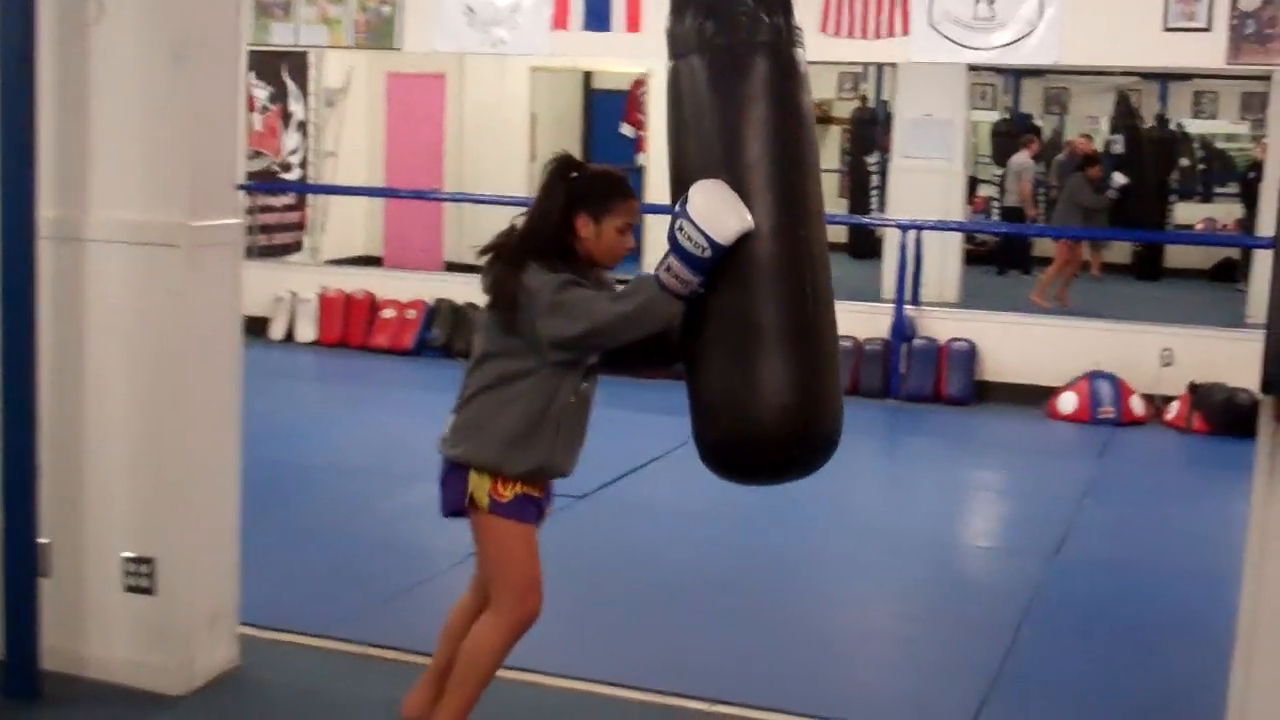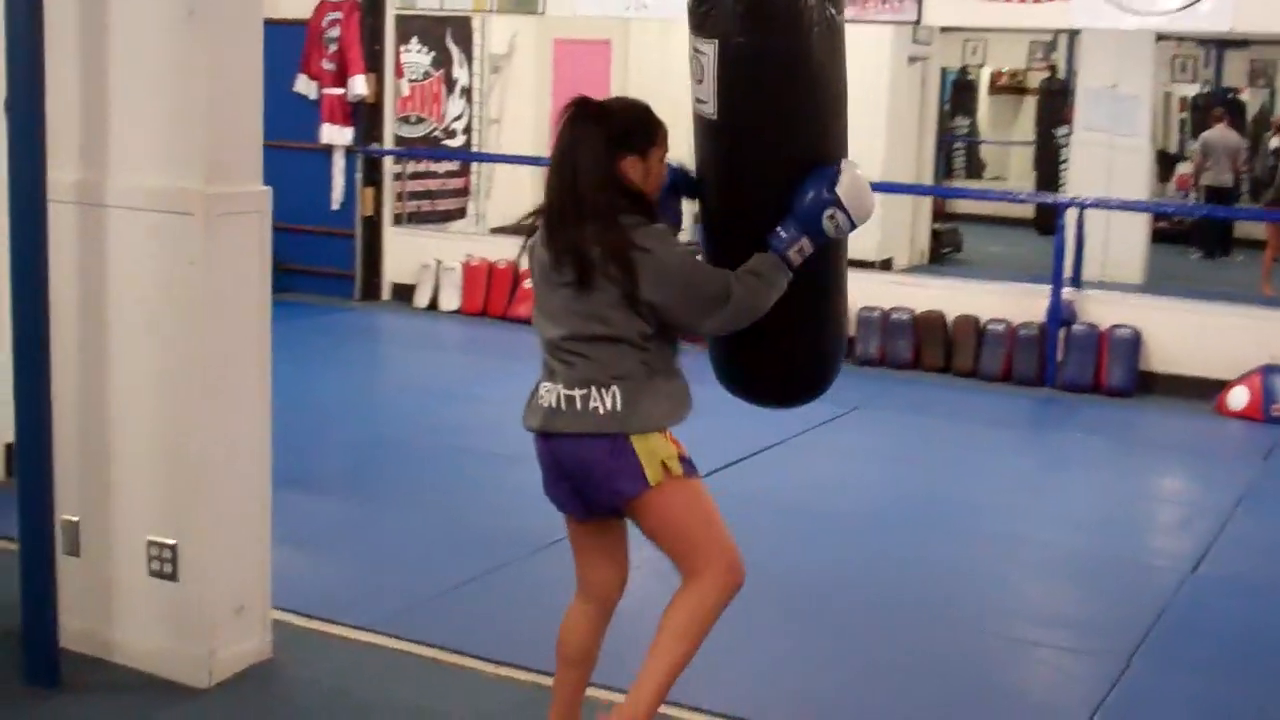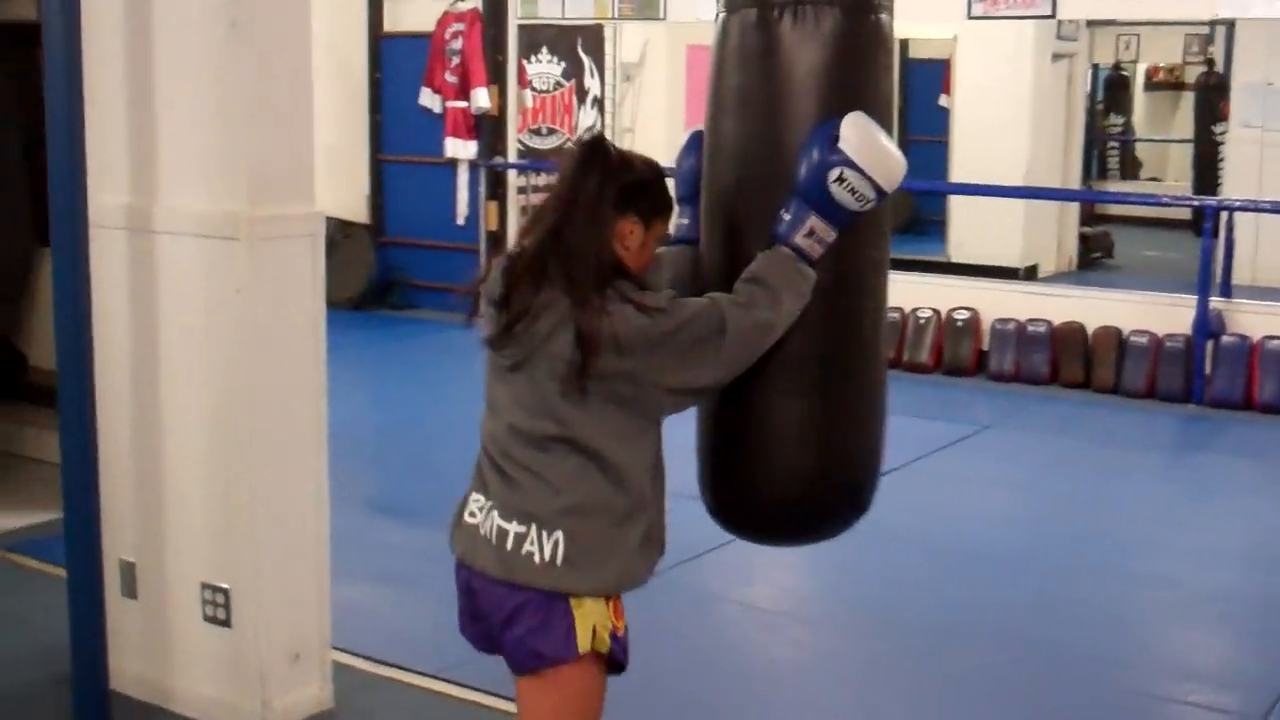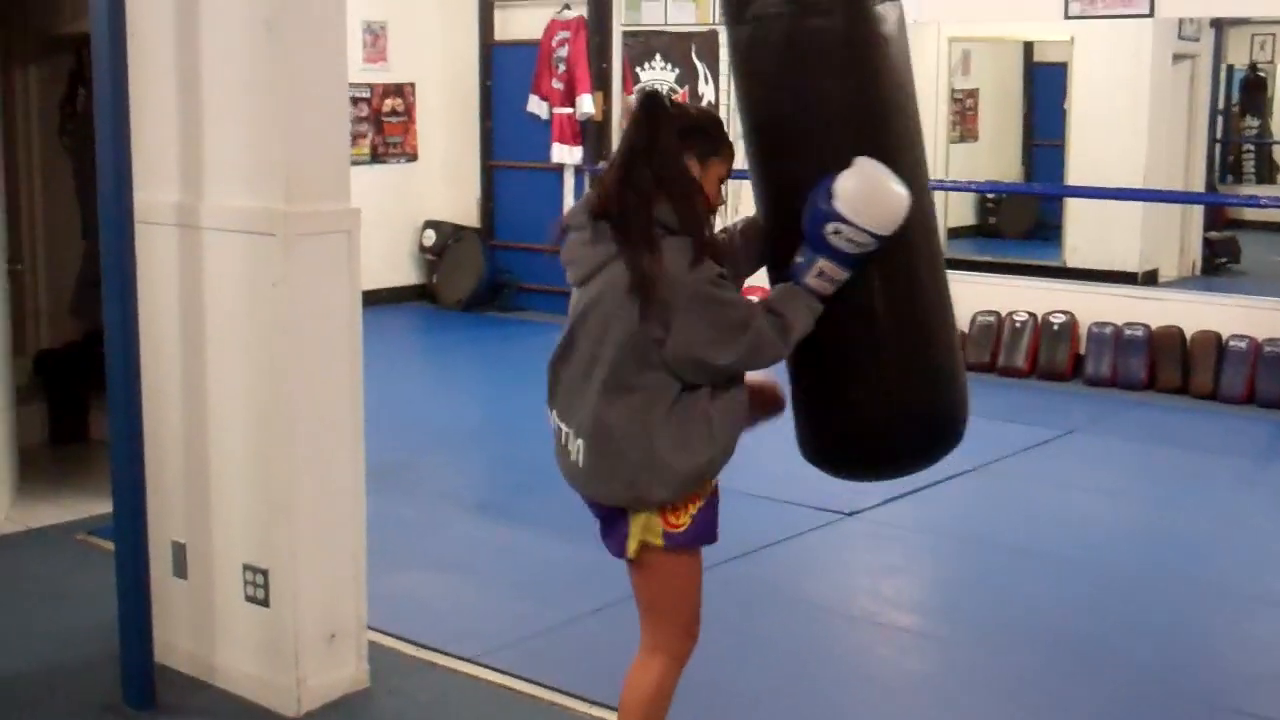
dt=1s
person 1, frame 1
left shoulder: (563, 279)
right shoulder: (540, 288)
left elbow: (615, 337)
right elbow: (614, 318)
right wrist: (683, 268)
left hip: (517, 460)
right hip: (490, 461)
left knee: (490, 593)
right knee: (519, 604)
person 1, frame 2
left shoulder: (557, 230)
right shoulder: (641, 244)
right elbow: (723, 305)
left wrist: (661, 200)
right wrist: (794, 240)
left hip: (561, 427)
right hip: (621, 427)
left knee: (596, 592)
right knee: (719, 573)
person 1, frame 3
left shoulder: (517, 294)
right shoulder: (617, 324)
right elbow: (742, 325)
left wrist: (691, 227)
right wrist: (810, 226)
left hip: (489, 551)
right hip: (558, 569)
person 1, frame 4
left shoulder: (612, 235)
right shoulder: (666, 264)
left elbow: (715, 260)
right elbow: (754, 338)
right wrist: (821, 265)
left hip: (607, 440)
right hip: (641, 466)
left knee: (765, 398)
right knee: (669, 643)
